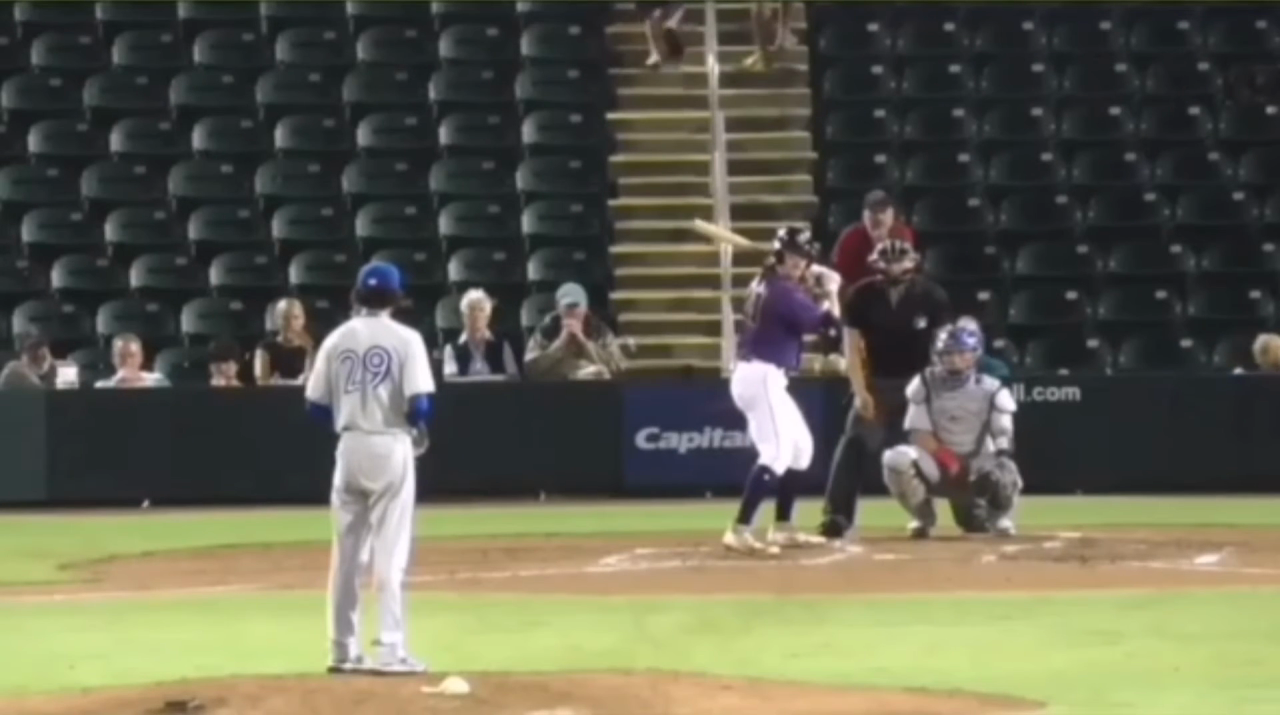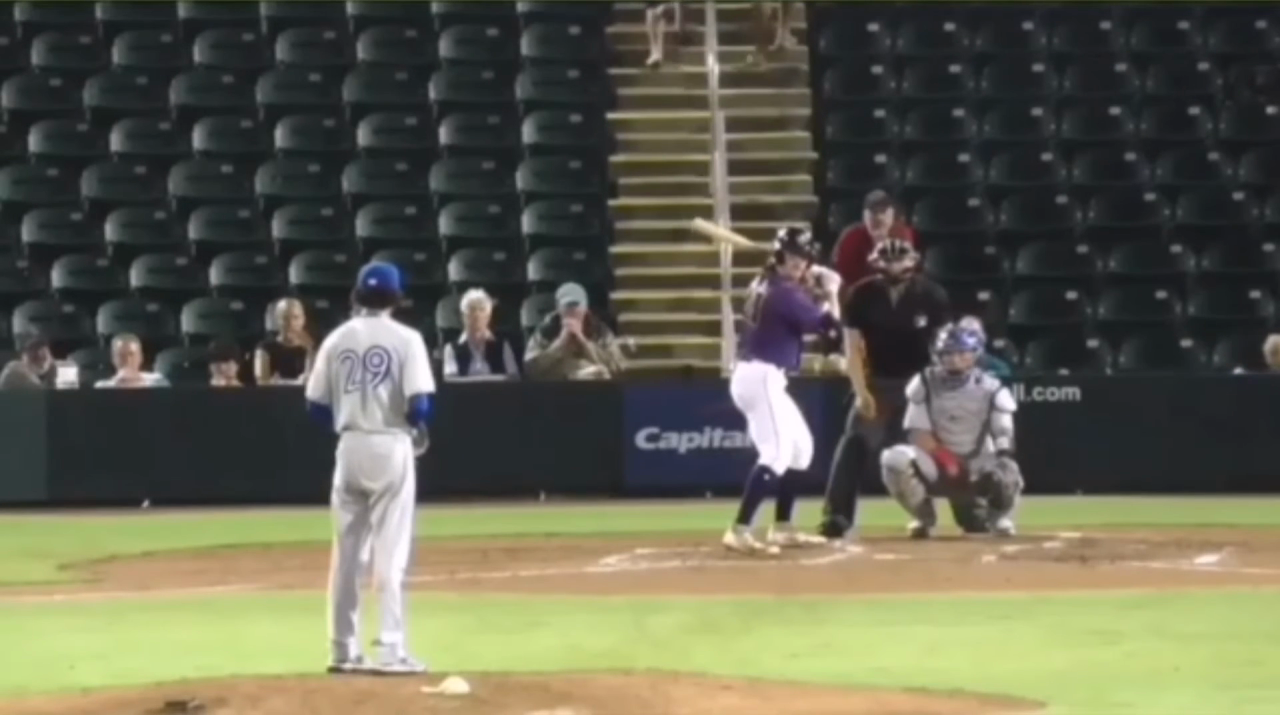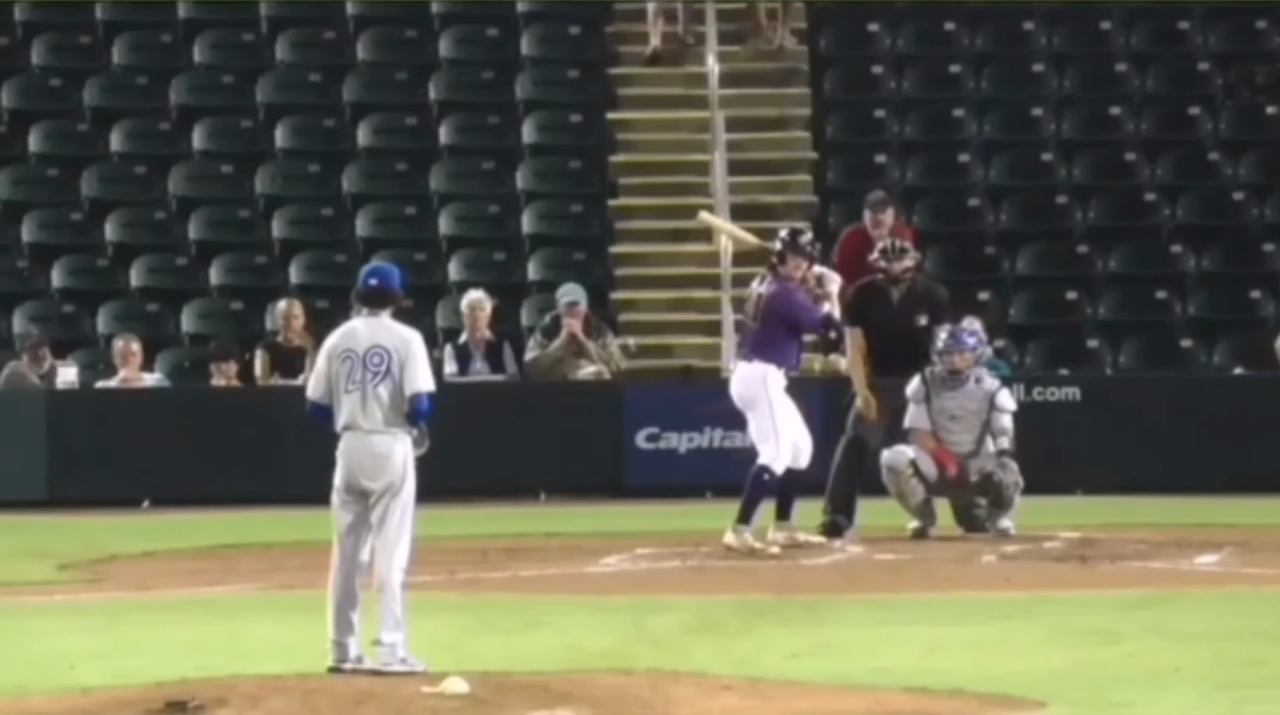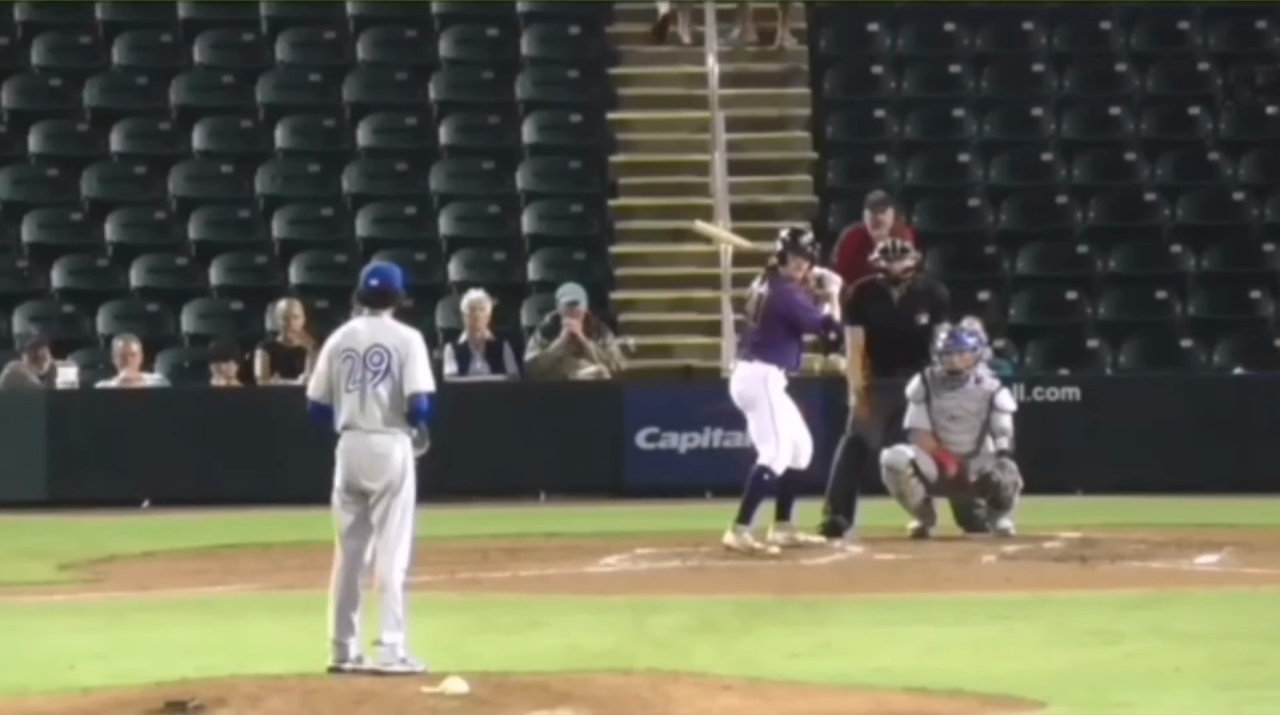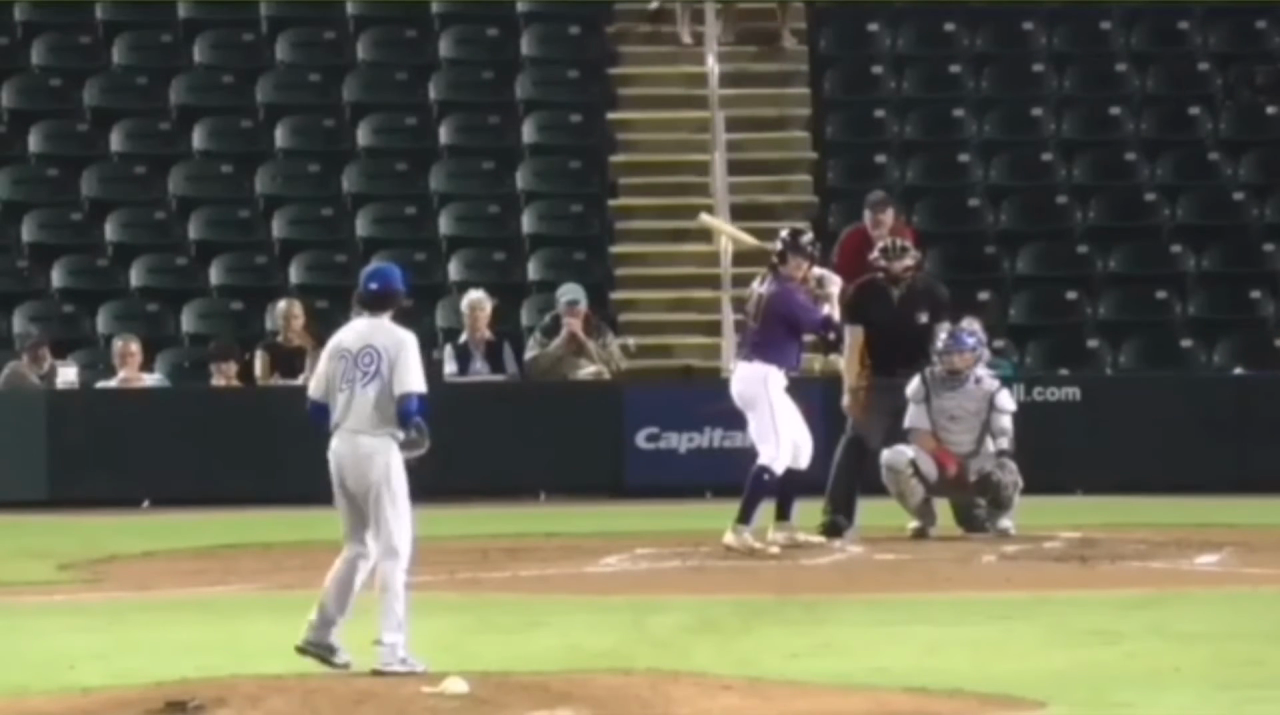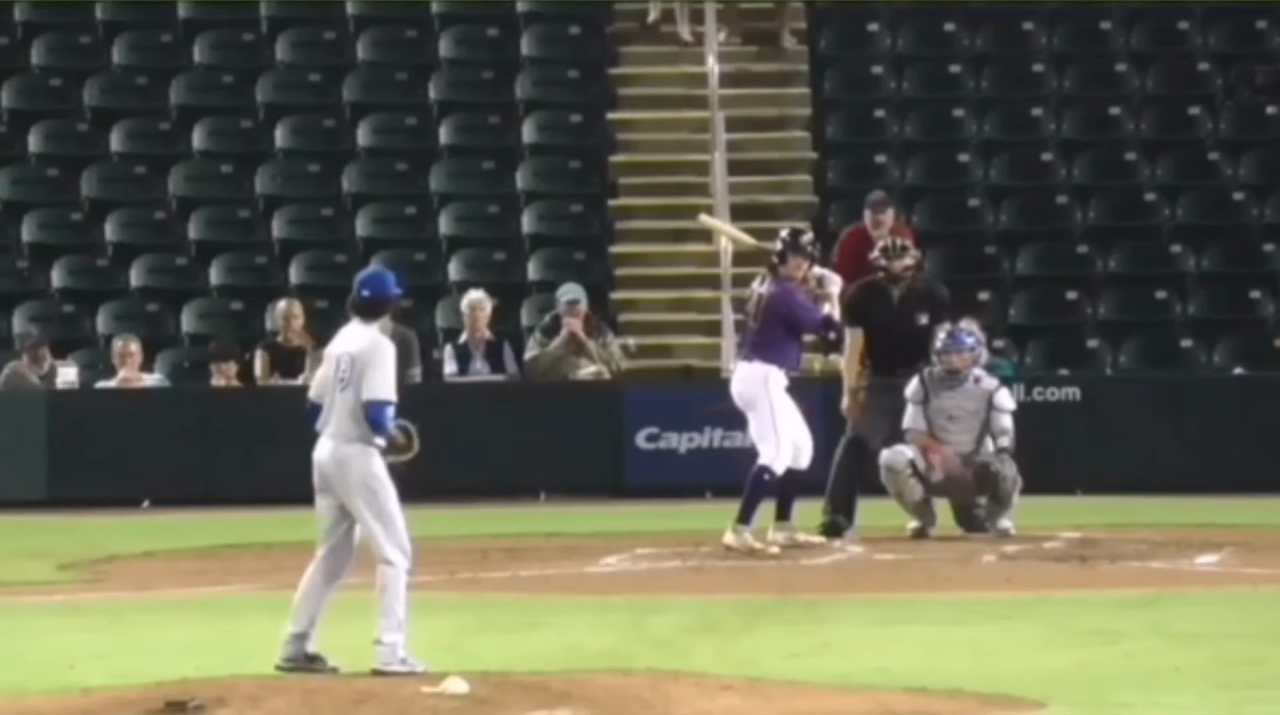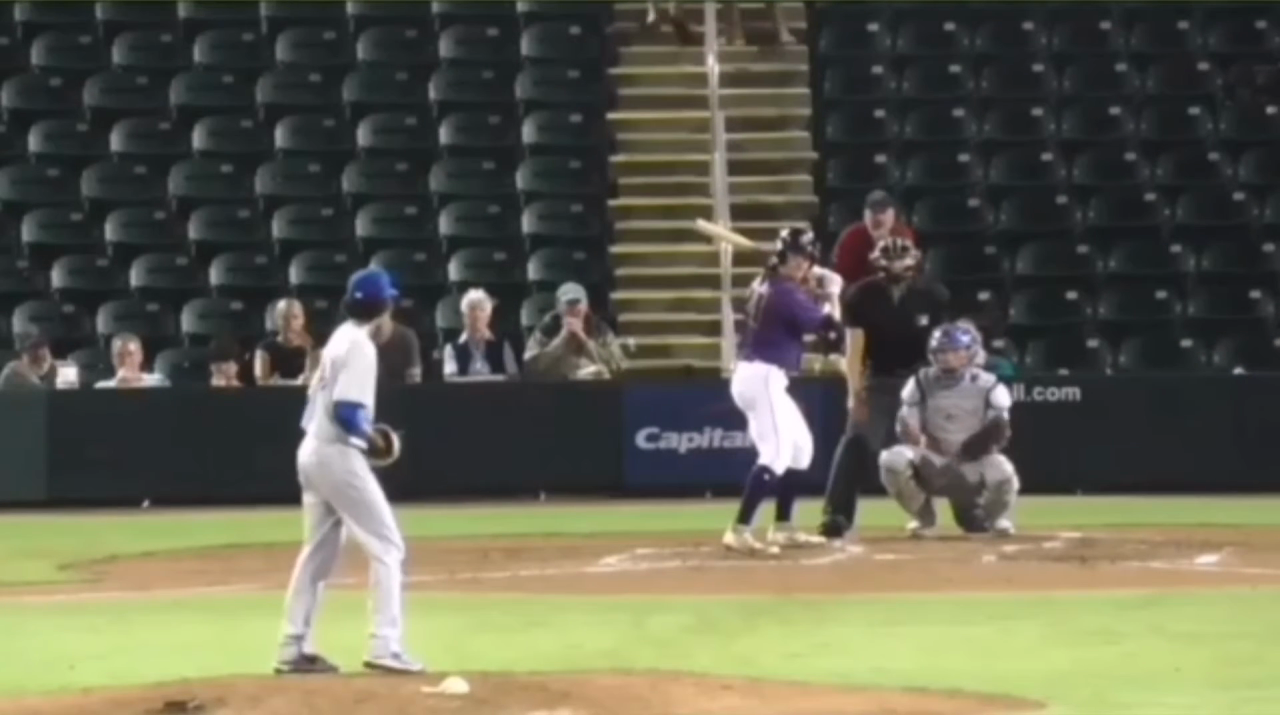
dt=0.2s
person 1, frame 1
left shoulder: (336, 339)
right shoulder: (405, 338)
left elbow: (316, 405)
right elbow: (419, 405)
right wrist: (416, 428)
left hip: (349, 448)
right hip: (390, 448)
left knee: (346, 552)
right knee: (390, 552)
left ankle: (344, 649)
right ankle: (390, 651)
person 1, frame 2
left shoulder: (336, 339)
right shoulder: (405, 338)
left elbow: (316, 405)
right elbow: (419, 405)
right wrist: (415, 427)
left hip: (349, 448)
right hip: (390, 447)
left knee: (346, 552)
right knee: (390, 553)
left ankle: (344, 649)
right ankle: (390, 651)
person 1, frame 3
left shoulder: (337, 339)
right shoulder: (406, 337)
left elbow: (316, 405)
right elbow: (420, 404)
right wrist: (414, 427)
left hip: (350, 448)
right hip: (391, 448)
left knee: (346, 552)
right knee: (390, 552)
left ankle: (344, 649)
right ankle: (391, 651)
person 1, frame 4
left shoulder: (339, 339)
right shoulder: (406, 337)
left elbow: (317, 405)
right elbow: (420, 404)
right wrist: (416, 428)
left hip: (349, 449)
right hip: (390, 448)
left knee: (349, 553)
right knee: (391, 553)
left ankle: (344, 650)
right ankle: (391, 652)
person 1, frame 5
left shoulder: (340, 338)
right shoulder: (400, 339)
left elbow: (316, 404)
right elbow: (409, 405)
right wrist: (411, 428)
left hip: (341, 447)
right hip: (378, 449)
left knee: (357, 547)
right knee: (392, 551)
left ankle: (320, 633)
right ankle: (391, 652)
person 1, frame 6
left shoulder: (339, 340)
right shoulder: (378, 345)
left elbow: (315, 404)
right elbow: (376, 411)
right wrist: (391, 433)
left hip: (326, 452)
right hip: (357, 455)
left knee: (332, 552)
right knee: (394, 551)
left ankle: (296, 647)
right ankle: (391, 652)
person 1, frame 7
left shoulder: (339, 338)
right shoulder: (361, 346)
right elbow: (346, 410)
right wrist: (372, 437)
left hip: (313, 451)
right hip: (338, 455)
left knee: (318, 552)
right knee: (386, 547)
left ankle: (293, 649)
right ankle: (385, 646)
person 2, frame 1
left shoulder: (765, 283)
right shoulder: (784, 291)
right elbow: (829, 321)
right wrist: (832, 290)
left hip: (761, 376)
right hip: (761, 377)
left knee: (800, 447)
right knee: (777, 452)
left ankle: (782, 528)
right ankle: (739, 531)
person 2, frame 2
left shoulder: (765, 283)
right shoulder: (784, 292)
right elbow: (828, 322)
left hip: (760, 376)
right hip: (761, 377)
left knee: (799, 447)
right knee: (777, 452)
left ankle: (782, 528)
right ankle: (739, 531)
person 2, frame 3
left shoulder: (766, 283)
right shoulder: (785, 291)
left elbow: (801, 316)
right elbow: (829, 323)
left hip: (759, 376)
right hip: (760, 377)
left knee: (799, 446)
right knee: (776, 452)
left ankle: (782, 528)
right ankle: (739, 531)
person 2, frame 4
left shoulder: (766, 283)
right shoulder: (786, 292)
left elbow: (800, 316)
right elbow: (828, 324)
left hip: (758, 376)
right hip: (760, 377)
left knee: (800, 446)
right knee: (776, 452)
left ankle: (782, 528)
right ankle: (739, 531)
person 2, frame 5
left shoulder: (766, 283)
right shoulder: (786, 292)
left elbow: (800, 315)
right elbow: (828, 324)
left hip: (759, 376)
right hip: (761, 377)
left knee: (800, 446)
right knee: (776, 452)
left ankle: (782, 528)
right ankle: (739, 531)
person 2, frame 6
left shoulder: (767, 284)
right shoulder: (785, 292)
left elbow: (800, 314)
right elbow: (828, 324)
left hip: (759, 376)
right hip: (761, 377)
left knee: (800, 446)
right knee: (777, 453)
left ankle: (782, 528)
right ankle: (739, 531)
person 2, frame 7
left shoulder: (767, 284)
right shoulder: (785, 292)
left elbow: (801, 314)
right elbow: (828, 323)
left hip: (760, 376)
right hip: (762, 377)
left knee: (800, 446)
right knee: (777, 453)
left ankle: (782, 528)
right ankle: (739, 531)
person 3, frame 1
left shoulder: (931, 295)
right shoulder: (861, 296)
right elbow: (853, 348)
right wrist: (860, 392)
right hip: (877, 382)
right knee: (855, 446)
right ankle: (836, 518)
person 3, frame 2
left shoulder: (931, 294)
right shoulder: (861, 295)
right elbow: (853, 348)
right wrist: (861, 392)
right hip: (877, 382)
right knee: (855, 445)
right ankle: (836, 519)
person 3, frame 3
left shoulder: (932, 293)
right shoulder: (861, 295)
right elbow: (855, 348)
right wrist: (861, 391)
right hip: (878, 381)
right knee: (856, 444)
right ankle: (836, 518)
person 3, frame 4
left shoulder: (933, 292)
right shoulder: (862, 294)
right elbow: (854, 347)
right wrist: (856, 390)
right hip: (878, 381)
right knee: (856, 444)
right ankle: (836, 518)
person 3, frame 5
left shoulder: (932, 292)
right shoulder: (862, 293)
right elbow: (853, 345)
right wrist: (850, 390)
right hip: (878, 380)
right knee: (856, 444)
right ankle: (836, 518)
person 3, frame 6
left shoulder: (932, 293)
right shoulder: (861, 295)
right elbow: (853, 346)
right wrist: (849, 392)
right hip: (878, 381)
right knee: (856, 445)
right ankle: (836, 518)
person 3, frame 7
left shoulder: (933, 294)
right shoulder: (861, 295)
right elbow: (854, 348)
right wrist: (854, 393)
right hip: (878, 381)
right knee: (856, 445)
right ankle: (836, 518)
person 4, frame 1
left shoulder: (991, 389)
right shoulder: (925, 384)
left elbow: (1004, 438)
right elbow: (918, 435)
left wrist: (1003, 463)
right wrist: (948, 460)
left hip: (978, 465)
right hip: (936, 464)
left knee: (1005, 476)
right knee: (896, 459)
left ankle: (997, 515)
right ankle: (924, 517)
person 4, frame 2
left shoulder: (991, 388)
right shoulder: (925, 384)
left elbow: (1004, 437)
right elbow: (917, 434)
left wrist: (1004, 462)
right wrist: (947, 460)
left hip: (978, 465)
right hip: (937, 462)
left knee: (1006, 475)
right knee: (895, 459)
left ankle: (997, 515)
right ankle: (924, 517)
person 4, frame 3
left shoulder: (991, 388)
right shoulder: (925, 383)
left elbow: (1004, 435)
right elbow: (918, 434)
left wrist: (1004, 462)
right wrist: (946, 460)
left hip: (978, 464)
right hip: (936, 463)
left knee: (1007, 475)
right knee: (894, 458)
left ankle: (997, 515)
right ankle: (924, 516)
person 4, frame 4
left shoulder: (991, 388)
right shoulder: (925, 383)
left elbow: (1004, 435)
right elbow: (918, 434)
left wrist: (1003, 463)
right wrist: (947, 460)
left hip: (978, 464)
right hip: (935, 462)
left knee: (1006, 476)
right knee: (893, 458)
left ankle: (997, 515)
right ankle: (924, 516)
person 4, frame 5
left shoulder: (990, 388)
right shoulder: (925, 383)
left elbow: (1004, 435)
right elbow: (917, 434)
left wrist: (1003, 463)
right wrist: (947, 460)
left hip: (978, 464)
right hip: (935, 463)
left knee: (1006, 476)
right knee: (894, 458)
left ankle: (997, 516)
right ankle: (924, 517)
person 4, frame 6
left shoulder: (990, 388)
right shoulder: (924, 383)
left elbow: (1004, 434)
right elbow: (913, 434)
left wrist: (1003, 460)
right wrist: (938, 451)
left hip: (977, 465)
right hip: (934, 464)
left knee: (1006, 475)
right knee: (892, 459)
left ankle: (996, 516)
right ankle: (923, 517)
person 4, frame 7
left shoulder: (987, 385)
right shoulder: (921, 384)
left elbow: (1001, 433)
right elbow: (908, 437)
left wrist: (994, 437)
right wrist: (908, 429)
left hip: (974, 462)
right hip: (934, 463)
left knee: (1002, 472)
right knee: (893, 460)
left ankle: (996, 517)
right ankle: (924, 517)
